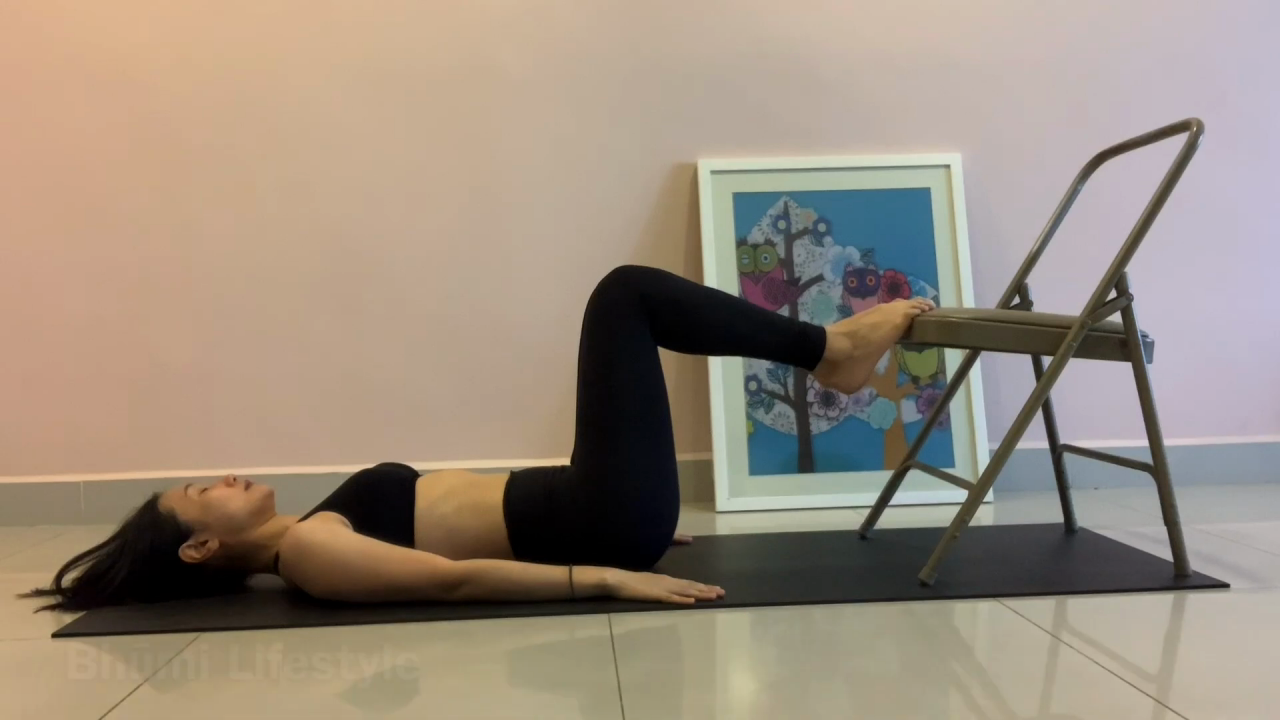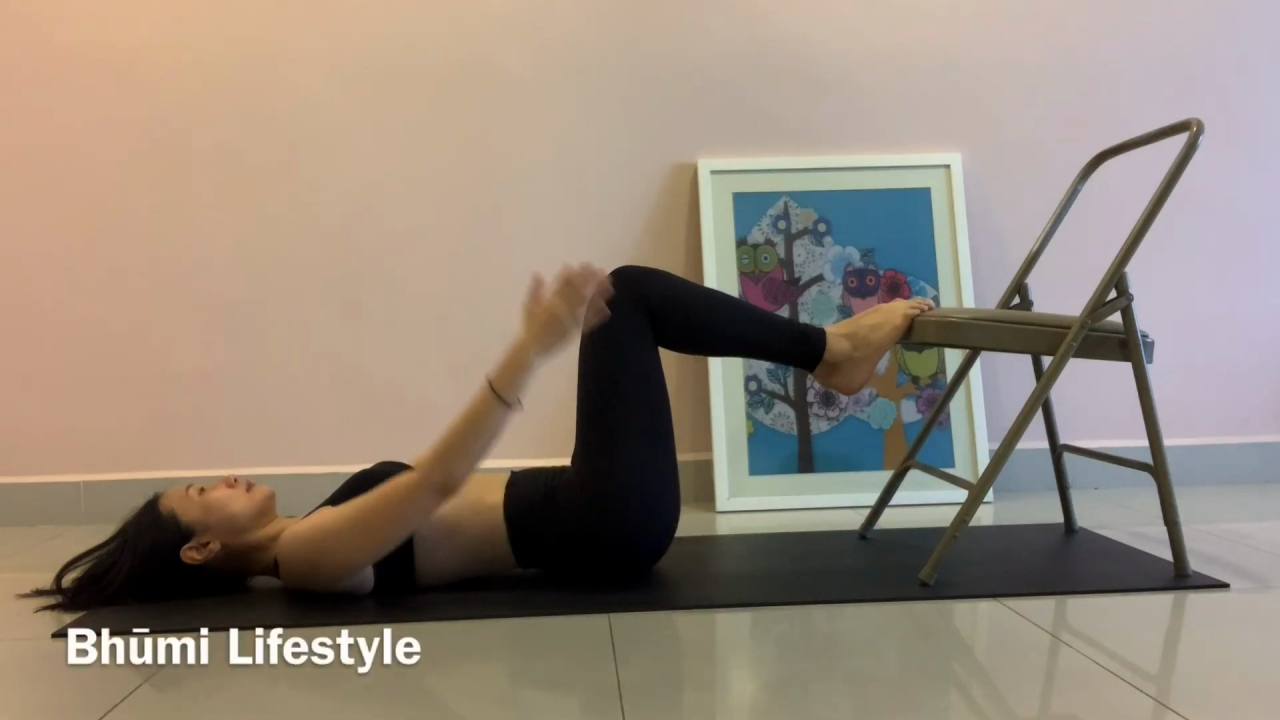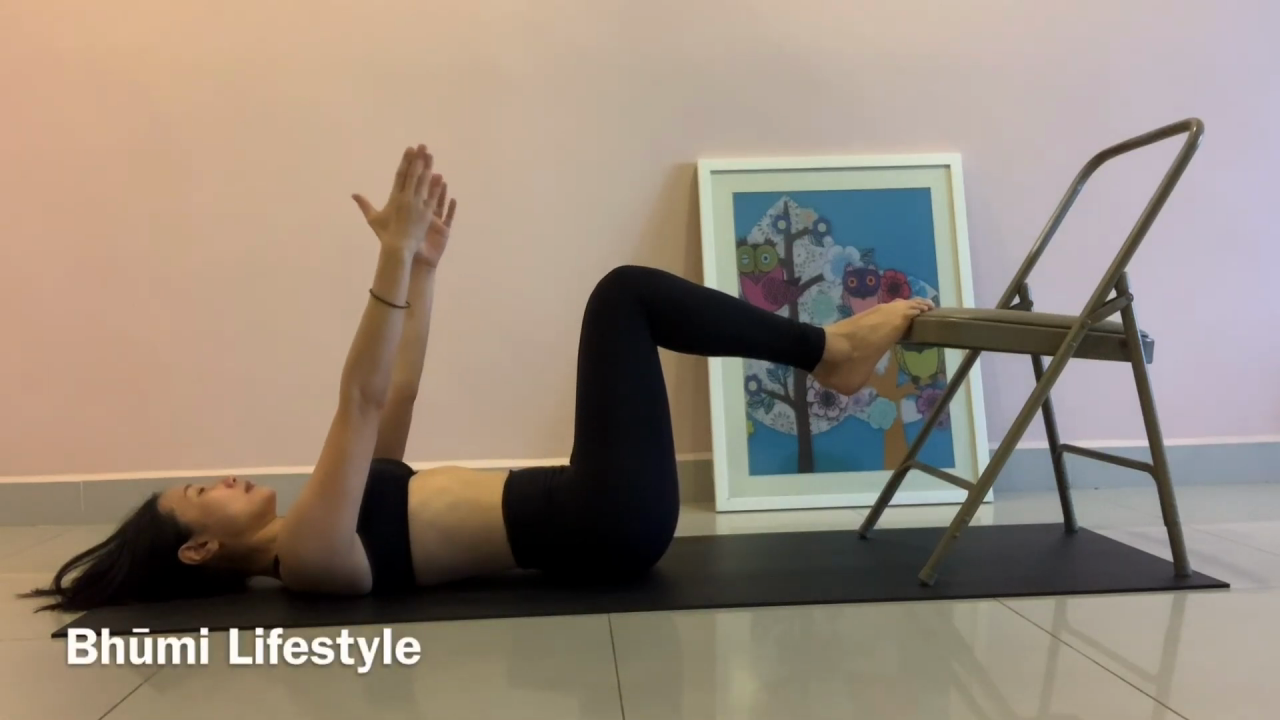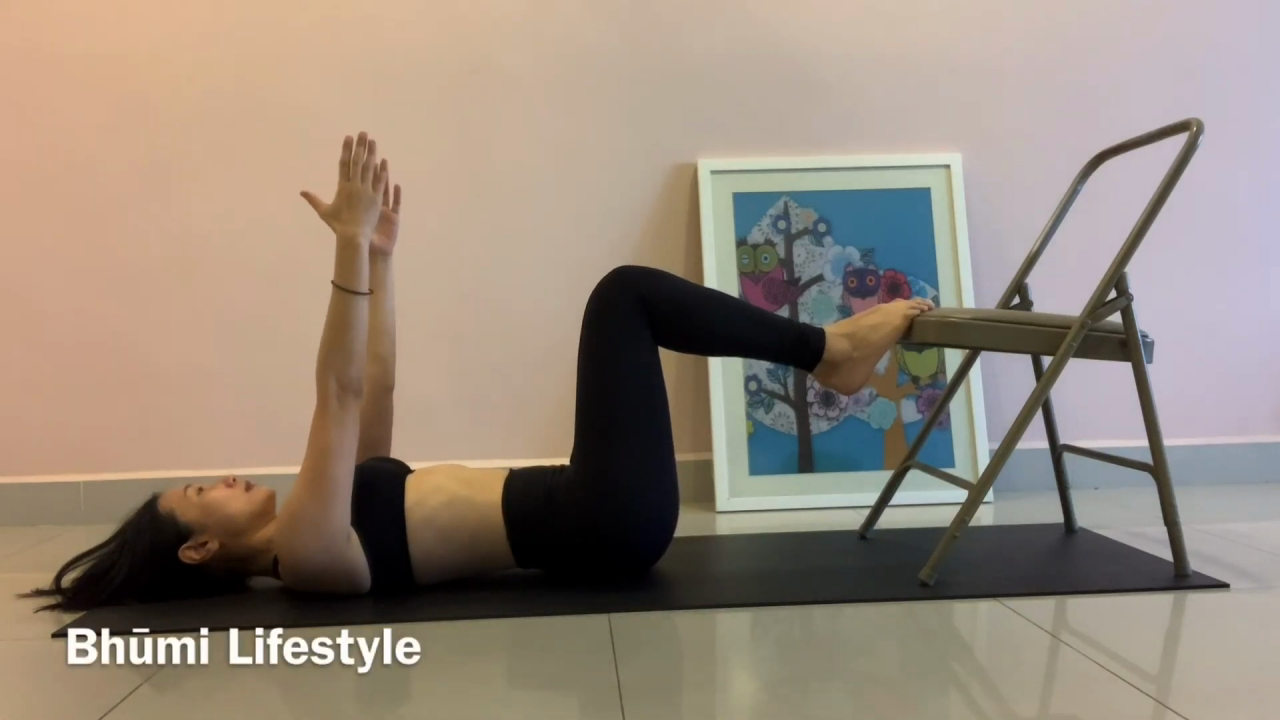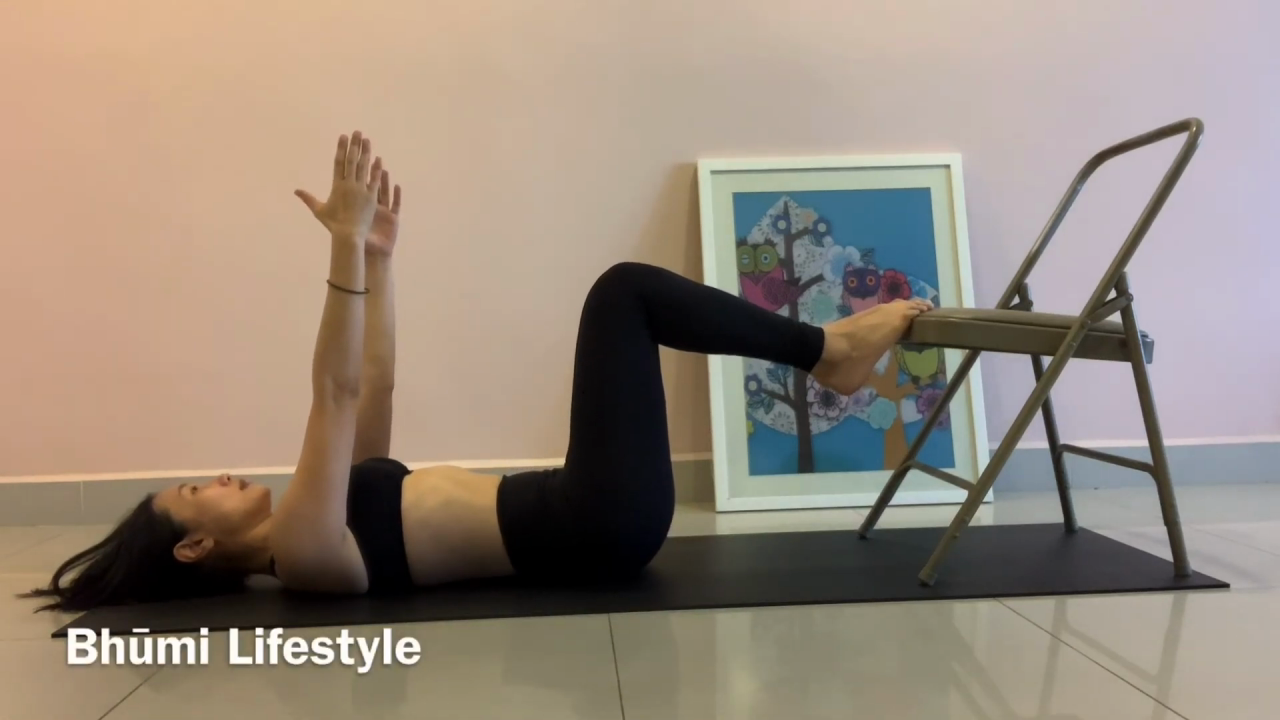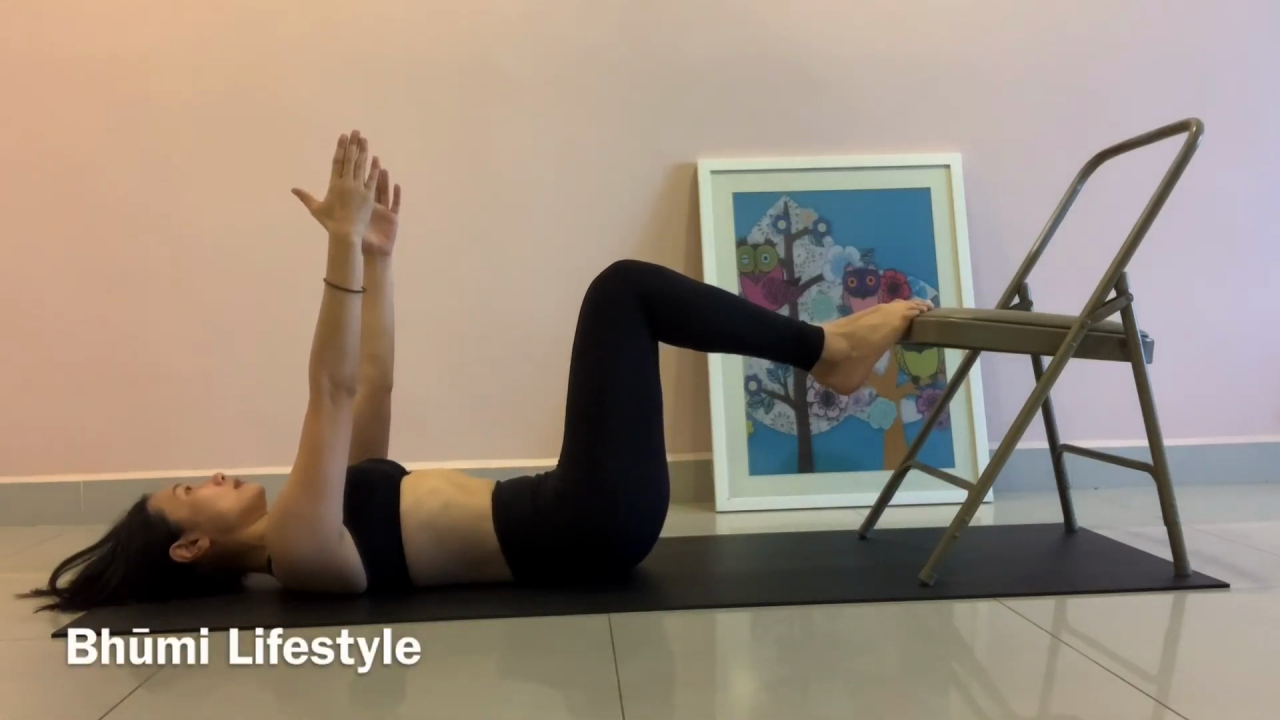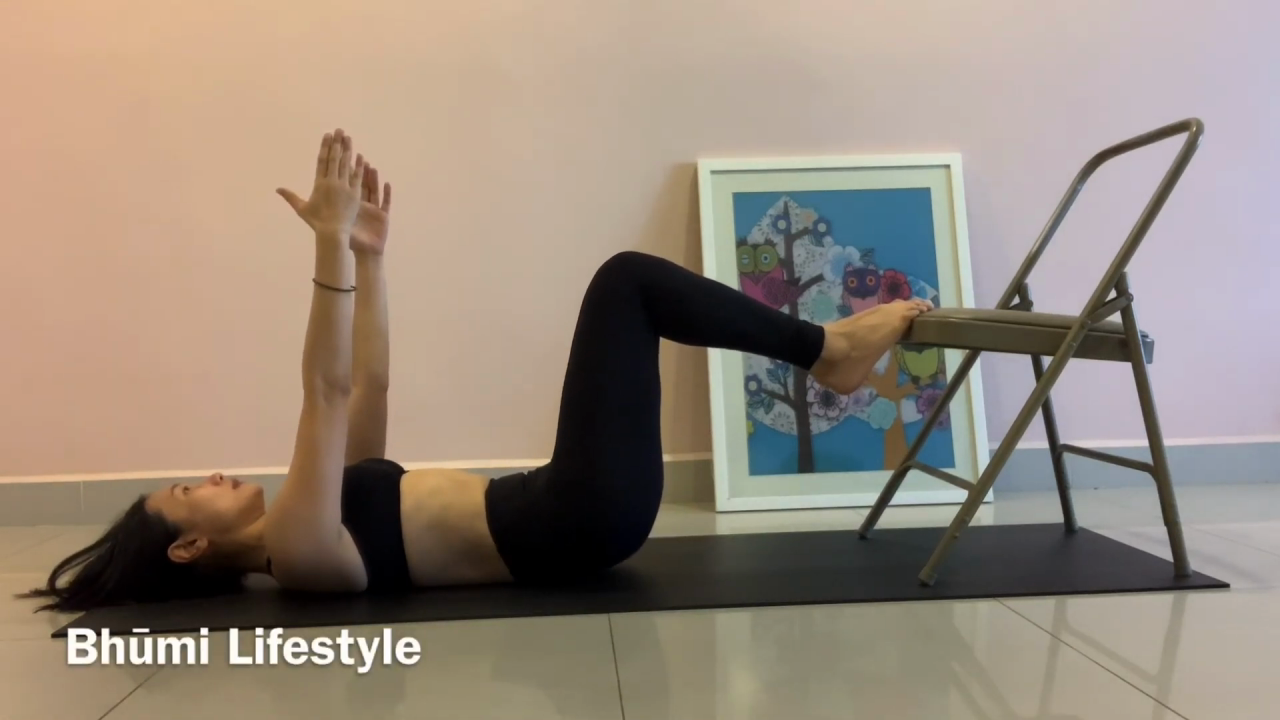
dt=0.7s
person 1, frame 1
left shoulder: (315, 532)
right shoulder: (305, 554)
right elbow: (452, 579)
right wrist: (605, 577)
left hip: (597, 511)
right hip: (603, 520)
left knee: (631, 298)
right knee: (622, 296)
left ankle: (825, 352)
right ankle: (827, 349)
person 1, frame 2
left shoulder: (314, 535)
right shoulder: (306, 555)
left elbow: (433, 484)
right elbow: (437, 486)
left wrist: (534, 350)
right wrist: (528, 351)
left hip: (584, 514)
right hip: (604, 525)
left knee: (623, 310)
right knee: (624, 299)
left ankle: (824, 353)
right ankle: (829, 347)
person 1, frame 3
left shoulder: (312, 535)
right shoulder: (311, 556)
left elbow: (394, 399)
right elbow: (359, 402)
left wrist: (420, 266)
right wrist: (394, 253)
left hip: (597, 515)
right hip: (606, 522)
left knee: (629, 298)
right knee: (621, 294)
left ankle: (824, 350)
right ankle: (827, 348)
person 1, frame 4
left shoulder: (322, 531)
right shoulder: (309, 553)
left elbow: (373, 390)
right elbow: (339, 395)
left wrist: (377, 258)
right wrist: (348, 245)
left hip: (596, 518)
right hip: (606, 521)
left knee: (631, 298)
right knee: (623, 294)
left ankle: (824, 350)
right ankle: (827, 347)
person 1, frame 5
left shoulder: (323, 529)
right shoulder: (305, 553)
left elbow: (372, 386)
right elbow: (335, 392)
left wrist: (376, 257)
right wrist: (344, 244)
left hip: (588, 518)
right hip: (597, 524)
left knee: (627, 295)
right knee: (622, 290)
left ankle: (824, 352)
right ankle: (825, 346)
person 1, frame 6
left shoulder: (313, 528)
right shoulder: (301, 551)
left elbow: (371, 386)
right elbow: (332, 392)
left wrist: (375, 256)
right wrist: (342, 244)
left hip: (577, 517)
right hip: (589, 525)
left knee: (627, 292)
right knee: (621, 290)
left ankle: (822, 351)
right ankle: (823, 347)
person 1, frame 7
left shoulder: (315, 527)
right shoulder: (297, 552)
left elbow: (366, 386)
right elbow: (326, 391)
left wrist: (366, 256)
right wrist: (330, 245)
left hip: (573, 512)
right hip: (583, 517)
left knee: (629, 288)
right knee: (623, 280)
left ankle: (822, 351)
right ankle: (824, 346)
